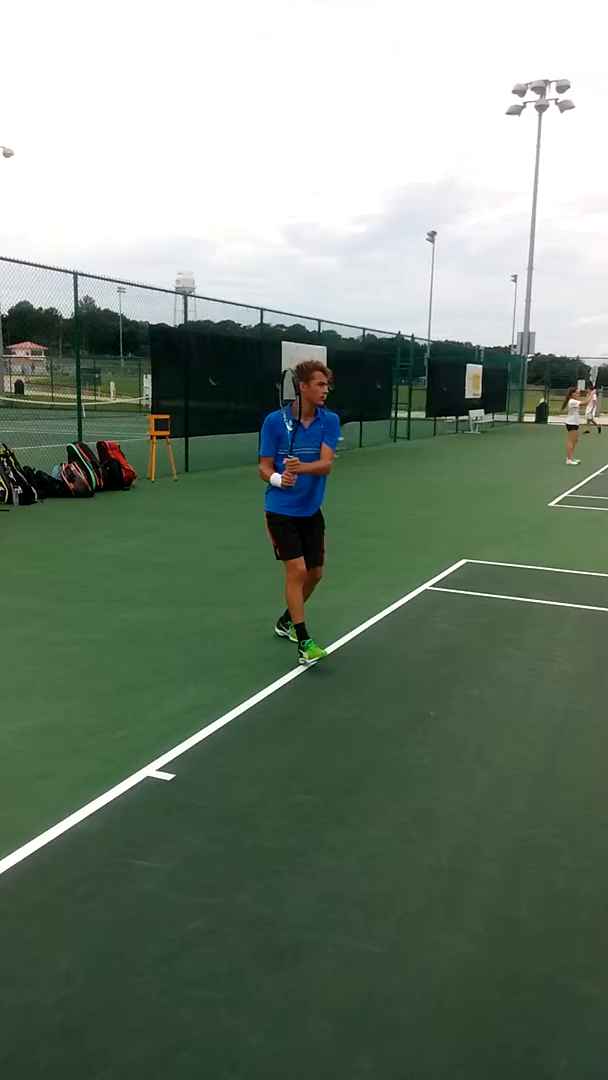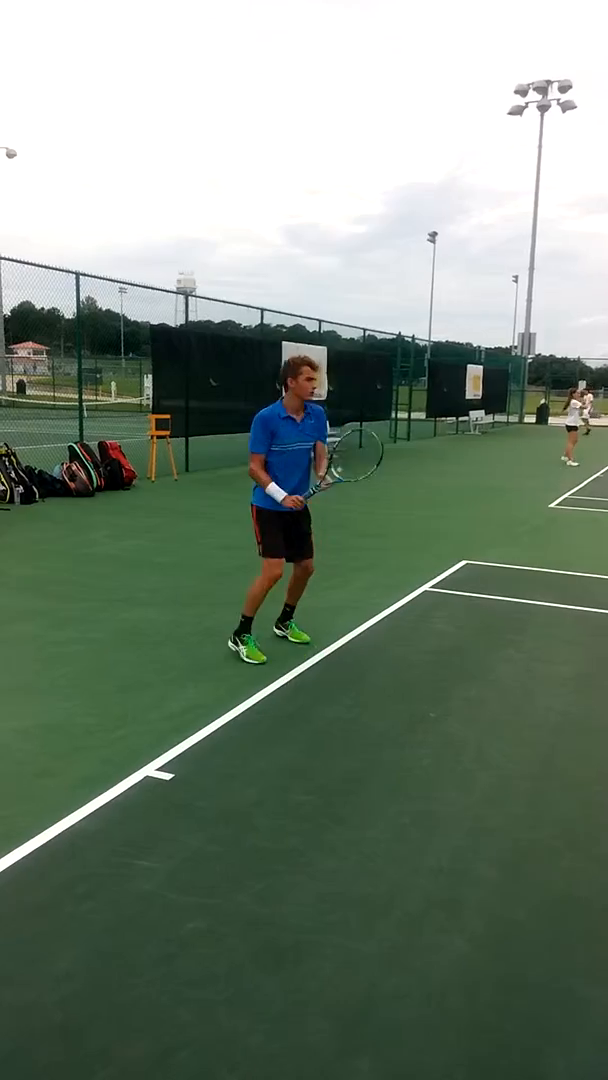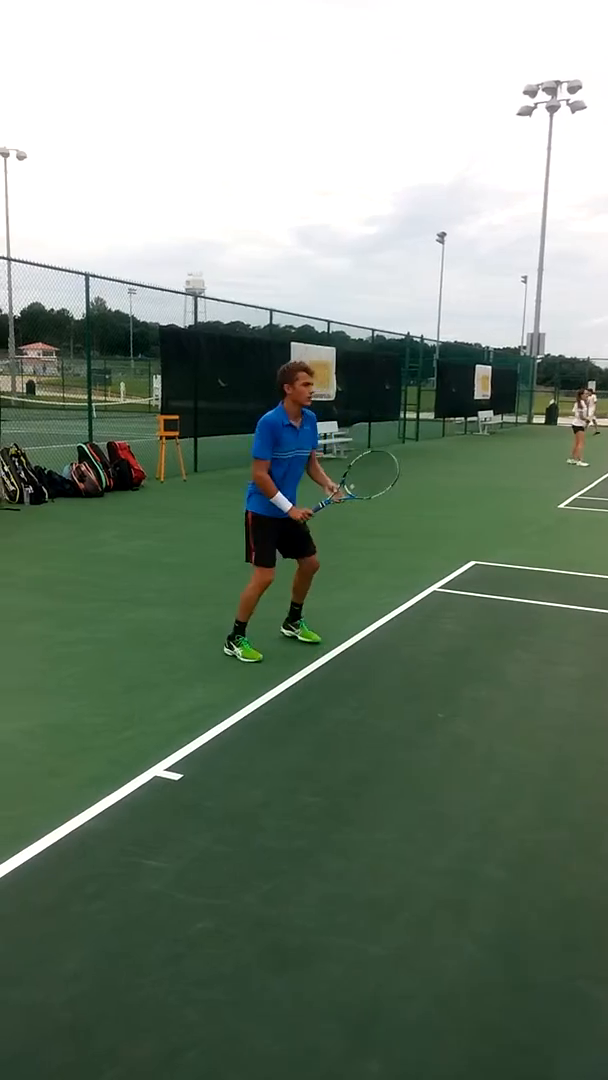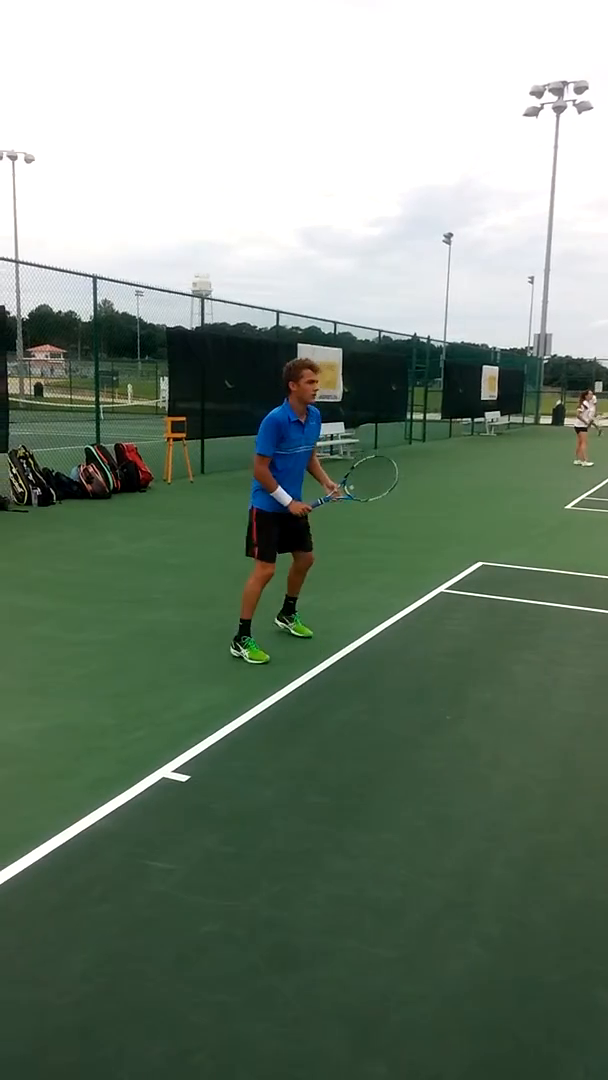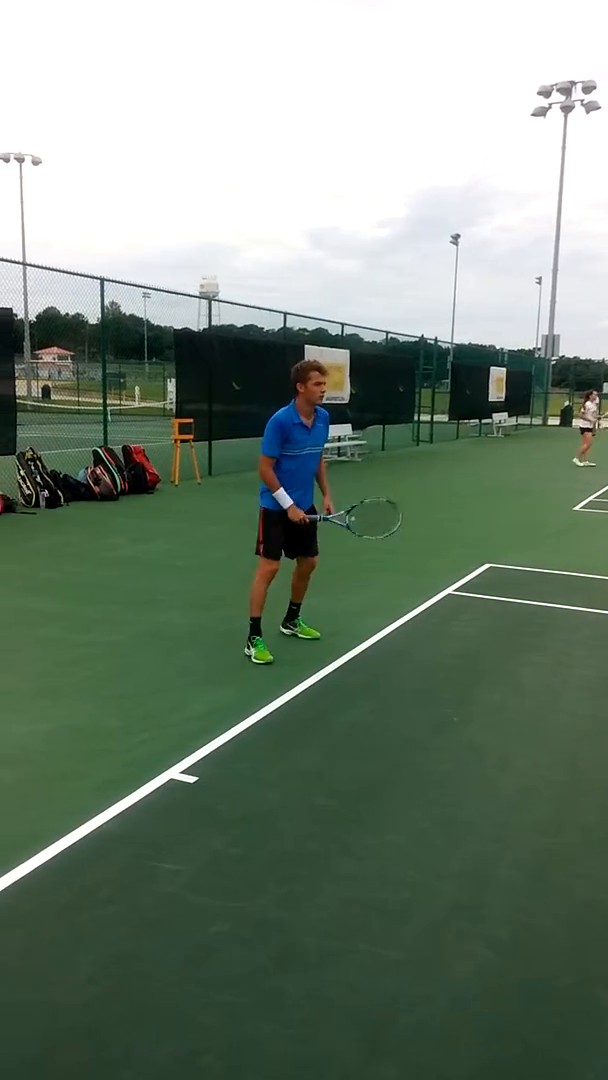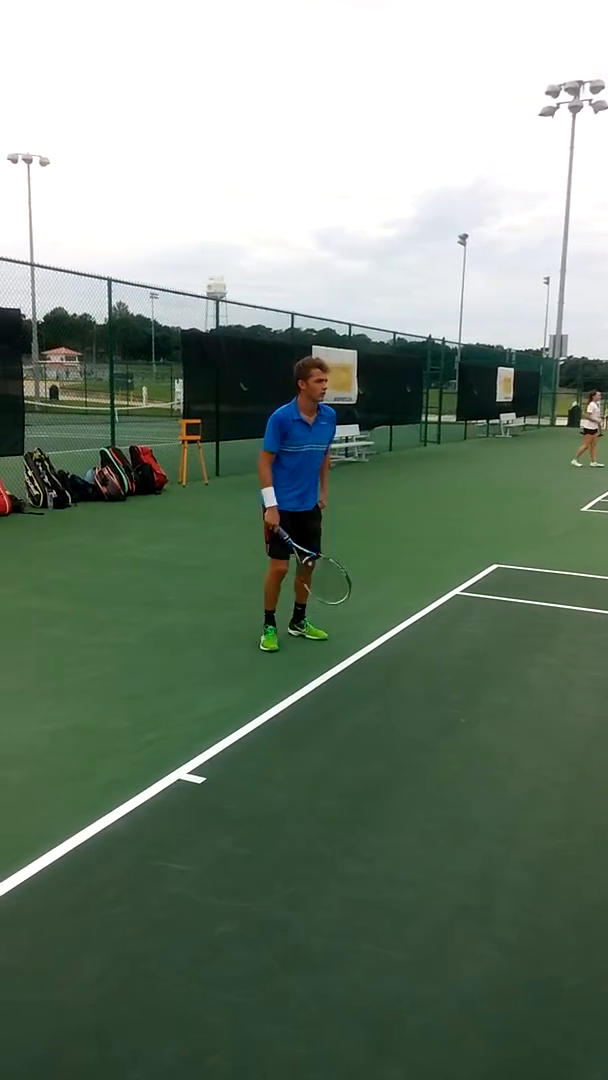
dt=0.2s
person 1, frame 1
left shoulder: (331, 420)
right shoulder: (274, 421)
left elbow: (326, 462)
right elbow: (264, 468)
left wrist: (301, 468)
right wrist: (280, 479)
left hip: (312, 511)
right hip: (281, 510)
left knee: (314, 572)
right knee: (296, 570)
left ankle: (287, 621)
right ankle: (302, 643)
person 1, frame 2
left shoulder: (317, 414)
right shoulder: (266, 418)
left elbow: (320, 453)
right elbow: (254, 467)
left wrist: (323, 473)
right wrist: (282, 497)
left hip: (297, 505)
right hip: (268, 506)
left knee: (305, 567)
right knee: (273, 571)
left ankle: (284, 621)
right ankle: (242, 635)
person 1, frame 3
left shoulder: (310, 420)
right shoulder: (270, 423)
right elbow: (259, 475)
left wrist: (327, 483)
right wrist: (289, 508)
left hip: (289, 509)
right hip: (263, 511)
left knee: (310, 564)
right knee: (264, 576)
left ankle: (293, 621)
right ankle: (236, 637)
person 1, frame 4
left shoulder: (314, 416)
right shoulder: (275, 420)
right elbow: (260, 469)
left wrist: (326, 481)
right wrist: (289, 501)
left hip: (293, 504)
right hip: (267, 505)
left knee: (305, 558)
right knee: (264, 570)
left ankle: (287, 614)
right ankle: (242, 639)
person 1, frame 5
left shoulder: (323, 418)
right shoulder: (280, 421)
right elbow: (265, 468)
left wrist: (325, 494)
right wrist: (289, 506)
left hip: (305, 507)
right hip: (277, 507)
left knee: (308, 562)
right knee: (269, 567)
left ankle: (292, 620)
right ankle: (254, 638)
person 1, frame 6
left shoulder: (329, 417)
right shoulder: (280, 418)
right elbow: (265, 463)
left wrist: (322, 491)
right wrist: (269, 506)
left hip: (310, 506)
right hip: (282, 506)
left knee: (308, 563)
right knee: (278, 565)
left ankle: (298, 621)
right ankle: (269, 626)
